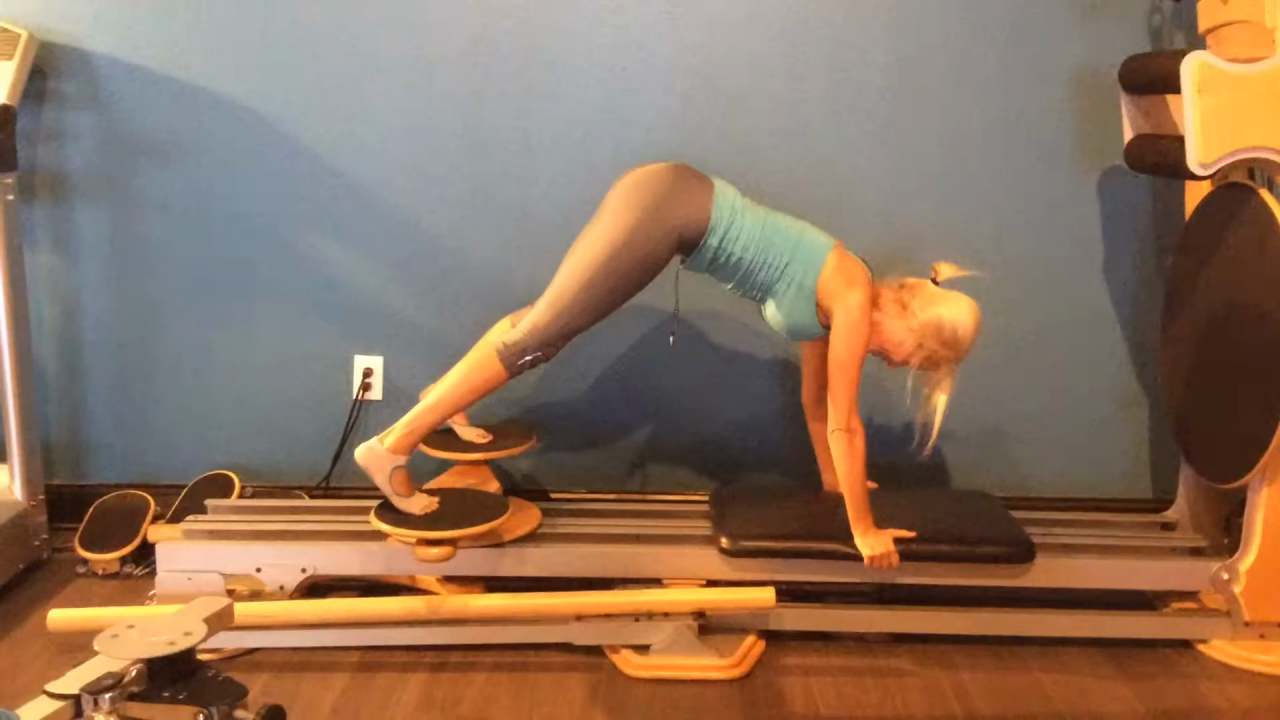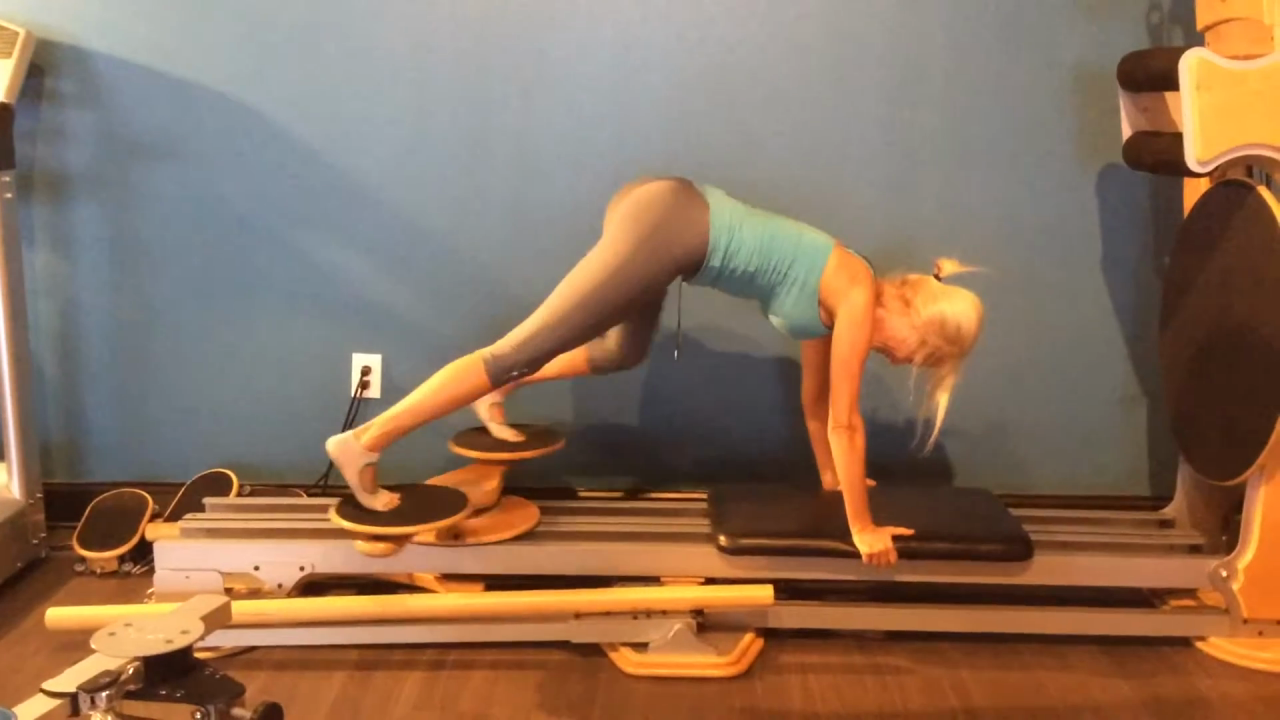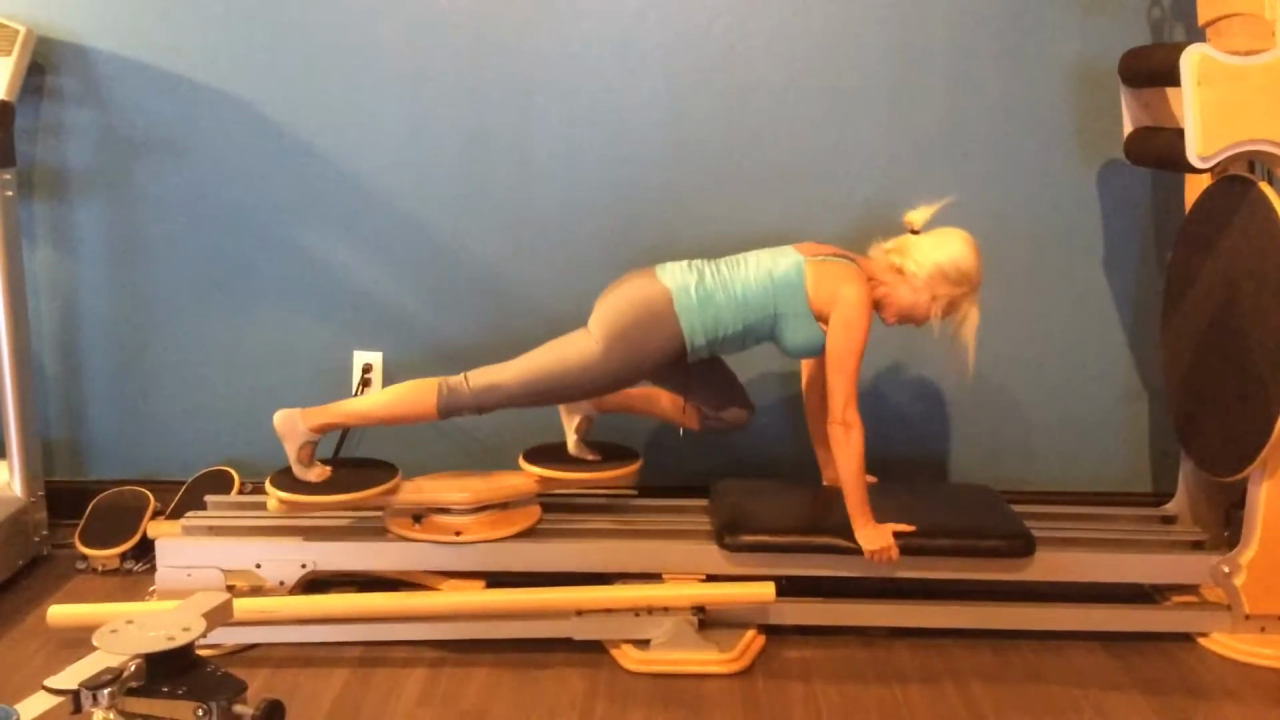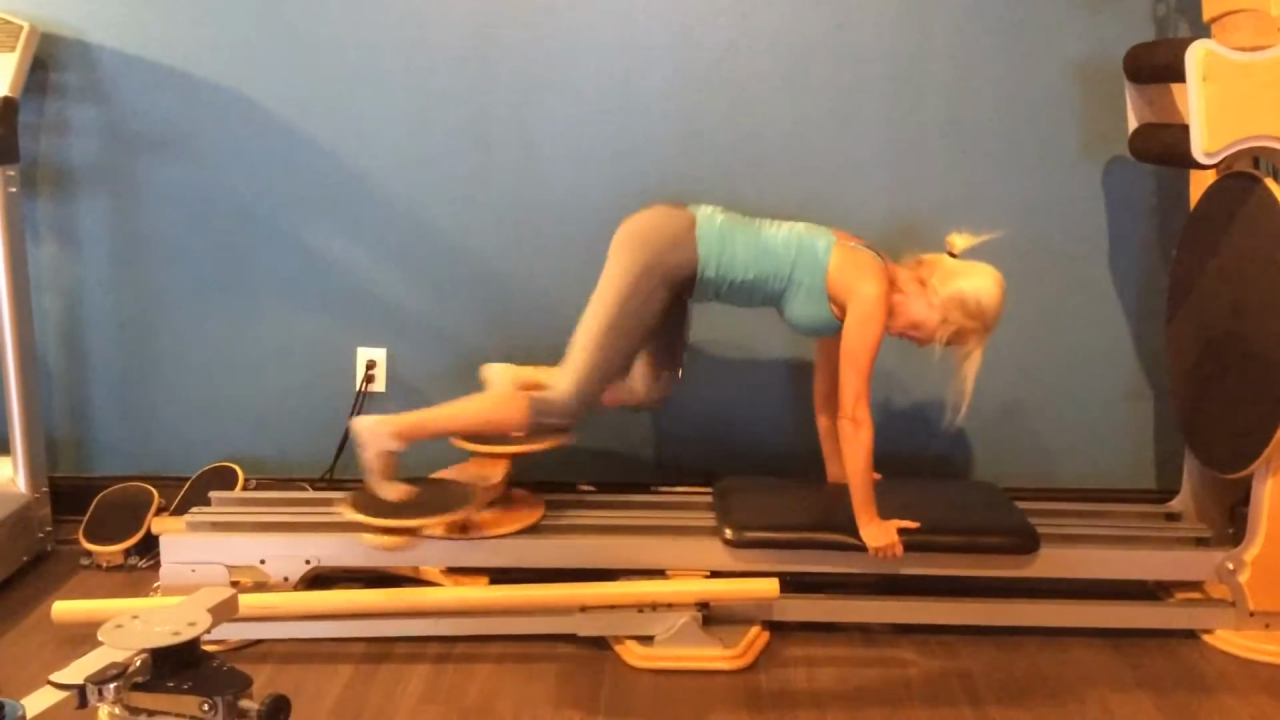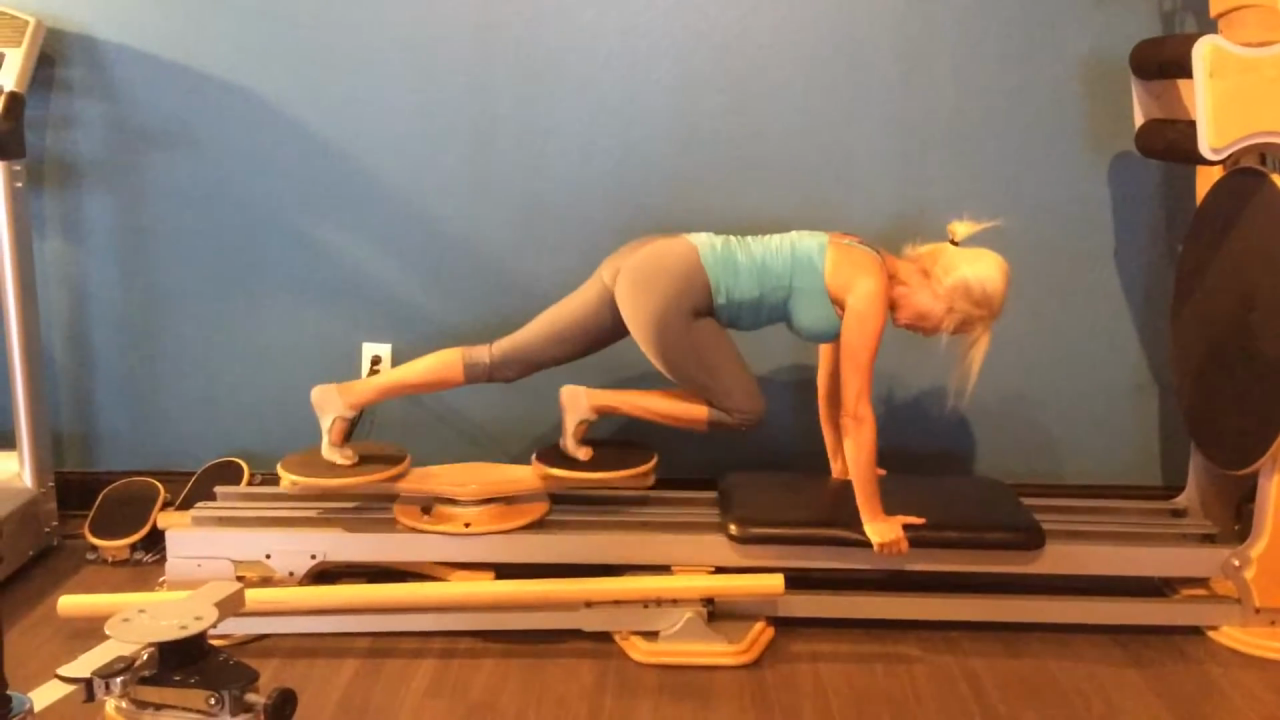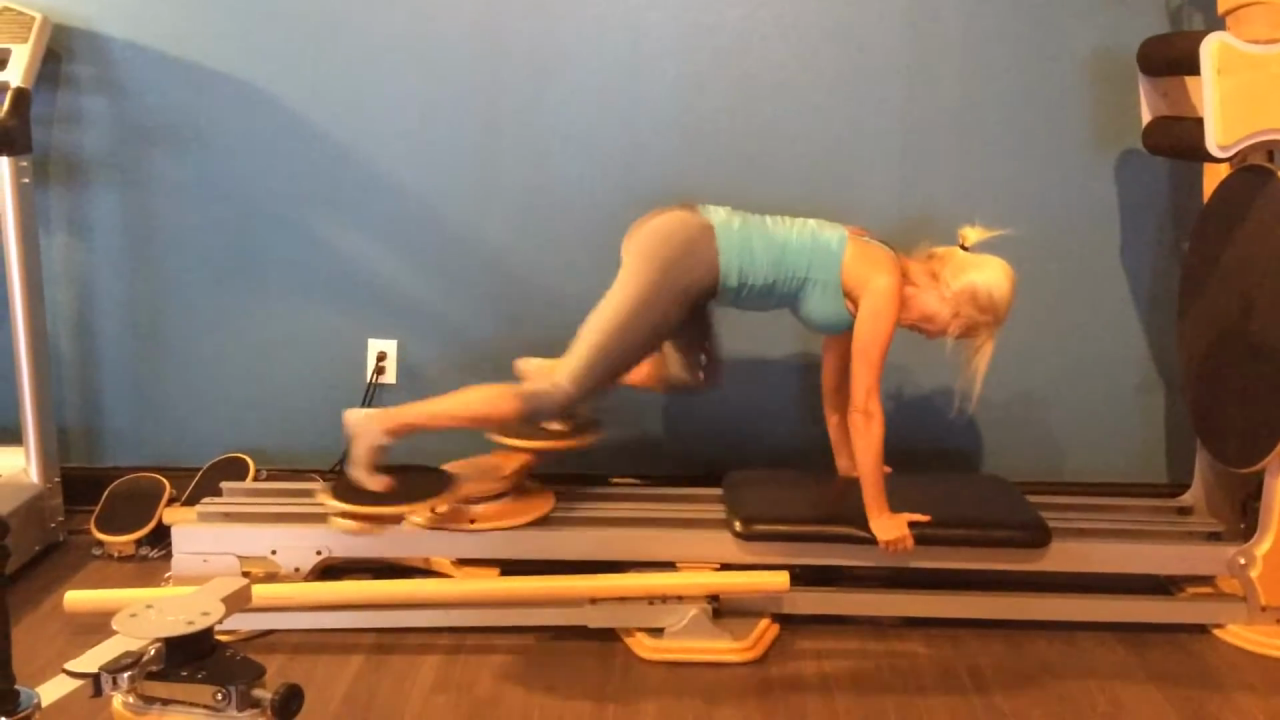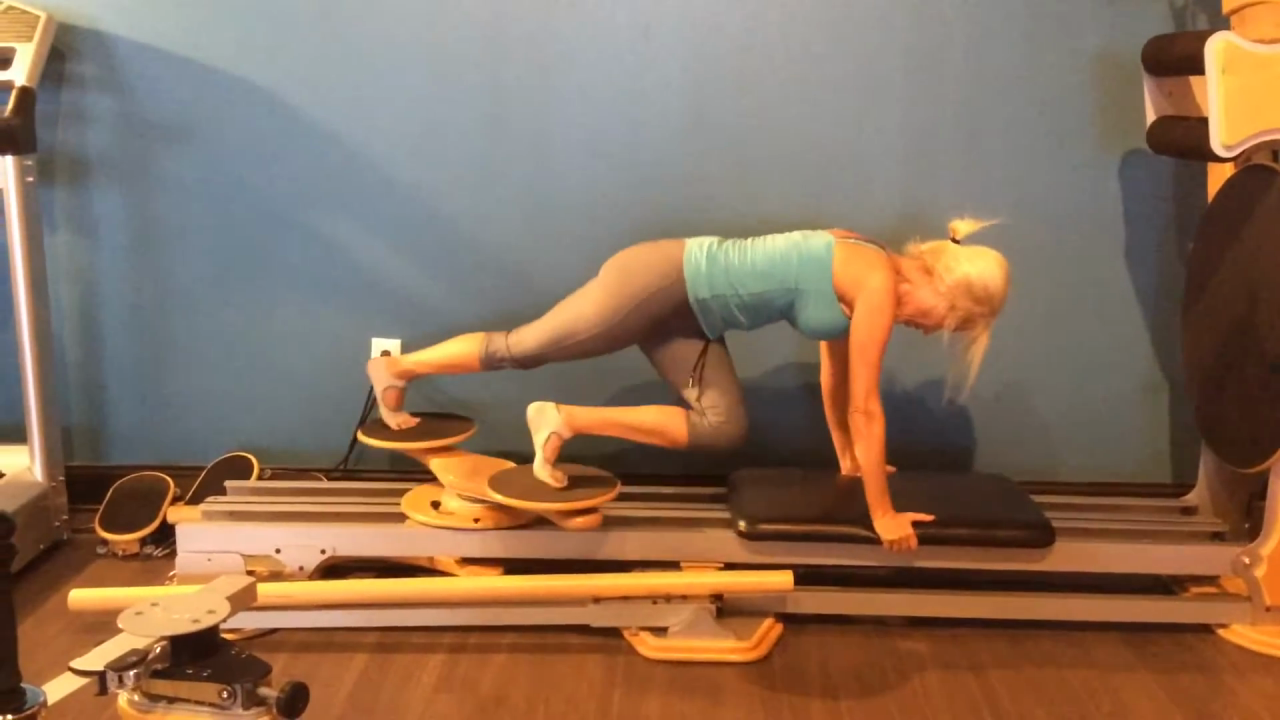
dt=0.7s
person 1, frame 1
left shoulder: (833, 304)
right shoulder: (856, 300)
left elbow: (816, 403)
right elbow: (844, 423)
left wrist: (834, 482)
right wrist: (864, 529)
left hip: (668, 203)
right hip: (669, 206)
left knee: (546, 314)
right knee: (541, 336)
left ankle: (442, 394)
right ankle: (391, 446)
person 1, frame 2
left shoulder: (833, 301)
right shoulder: (860, 297)
left elbow: (815, 403)
right elbow: (844, 421)
left wrist: (832, 480)
right wrist: (862, 527)
left hip: (664, 213)
right hip: (667, 228)
left knee: (625, 349)
right knee: (526, 350)
left ankle: (492, 395)
right ankle: (364, 442)
person 1, frame 3
left shoulder: (836, 268)
right shoulder: (853, 293)
left elbow: (814, 384)
right elbow: (843, 418)
left wrist: (832, 473)
right wrist: (863, 523)
left hip: (653, 300)
right hip: (645, 325)
left knee: (732, 413)
right knee: (477, 392)
left ankle: (592, 404)
right ankle: (308, 421)
person 1, frame 4
left shoulder: (856, 283)
right shoulder: (872, 291)
left elbow: (827, 390)
right elbow: (853, 413)
left wrist: (836, 474)
right wrist: (868, 520)
left hip: (671, 237)
right hip: (663, 247)
left knee: (649, 390)
right knee: (568, 407)
left ankle: (510, 379)
right ankle: (391, 431)
person 1, frame 5
left shoulder: (858, 271)
right shoulder: (873, 287)
left elbow: (829, 384)
right elbow: (855, 412)
left wrist: (841, 469)
right wrist: (874, 515)
left hip: (649, 264)
right hip: (666, 290)
left knee: (500, 361)
right knee: (744, 410)
left ankle: (345, 397)
right ankle: (593, 401)
person 1, frame 6
left shoulder: (860, 278)
right shoulder: (888, 285)
left elbow: (834, 378)
right elbow: (864, 407)
left wrist: (847, 465)
right wrist: (879, 515)
left hip: (673, 233)
right hip: (679, 254)
left knee: (694, 373)
right knee: (564, 394)
left ankle: (543, 371)
right ankle: (385, 424)
person 1, frame 7
left shoulder: (861, 274)
right shoulder: (880, 284)
left elbow: (834, 378)
right elbow: (864, 406)
left wrist: (850, 462)
right wrist: (881, 512)
left hip: (683, 306)
right hip: (658, 284)
left knee: (723, 426)
right knee: (517, 348)
left ankle: (566, 421)
right ankle: (392, 369)
